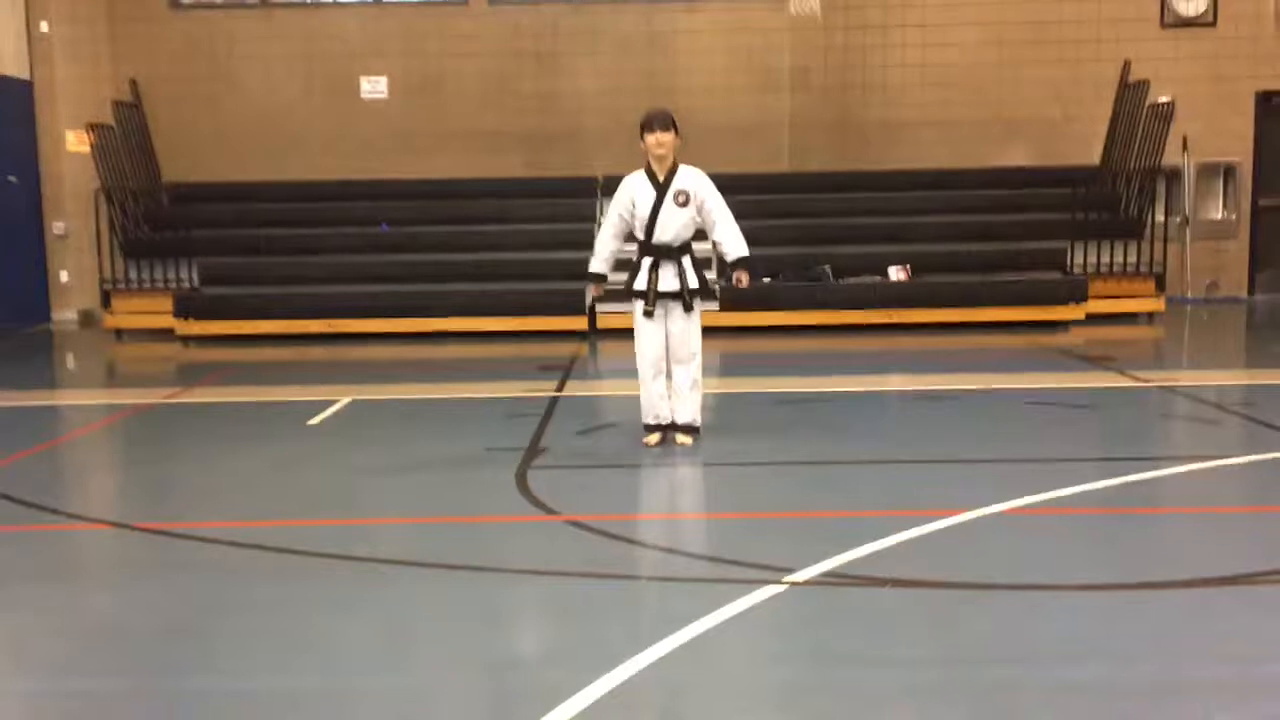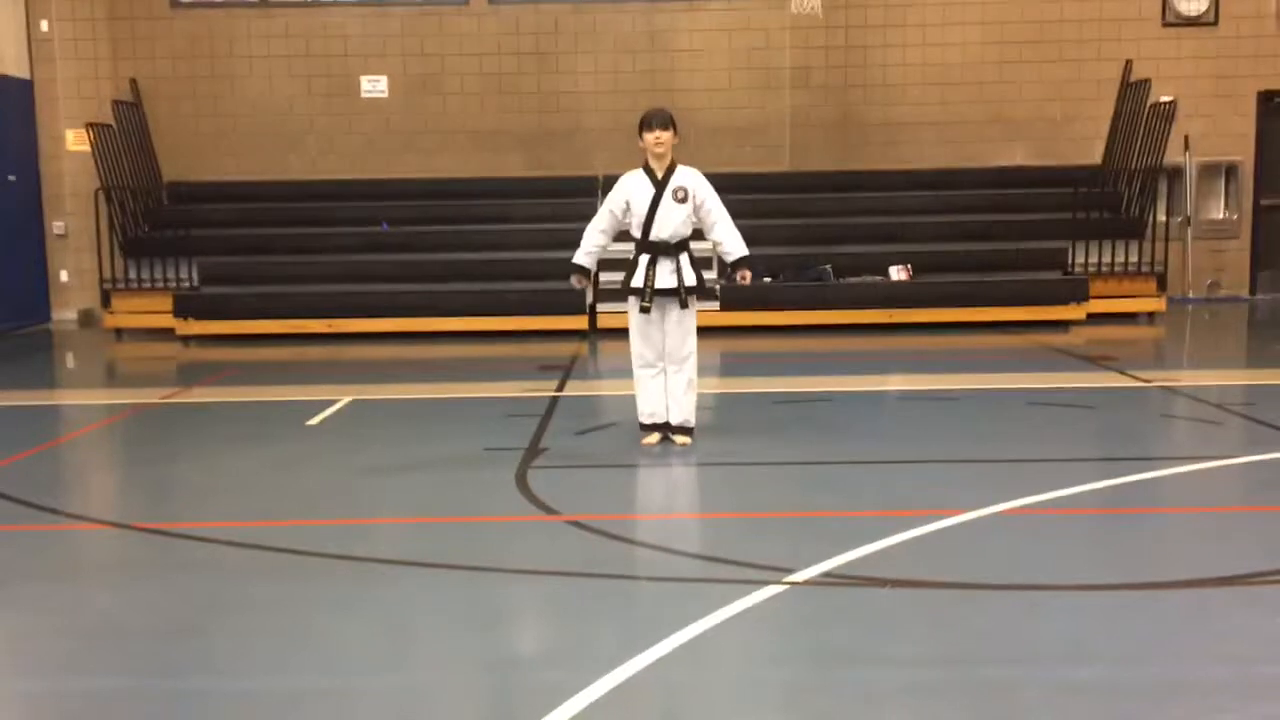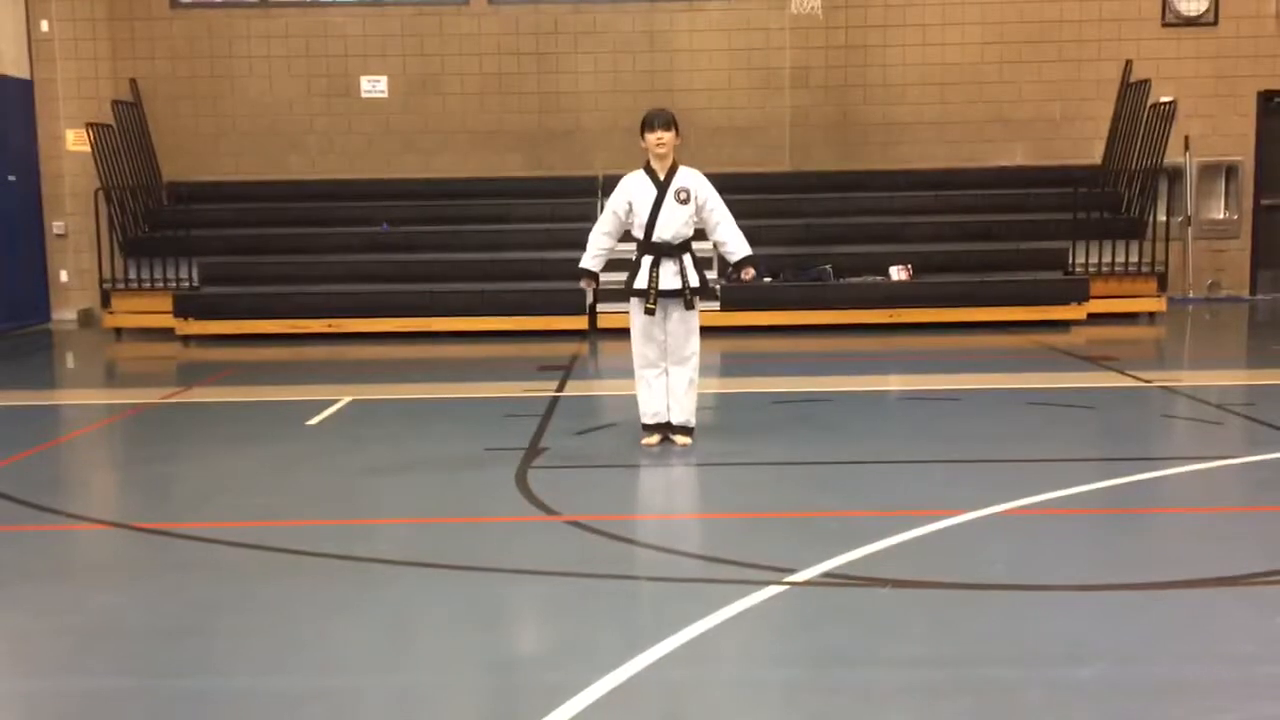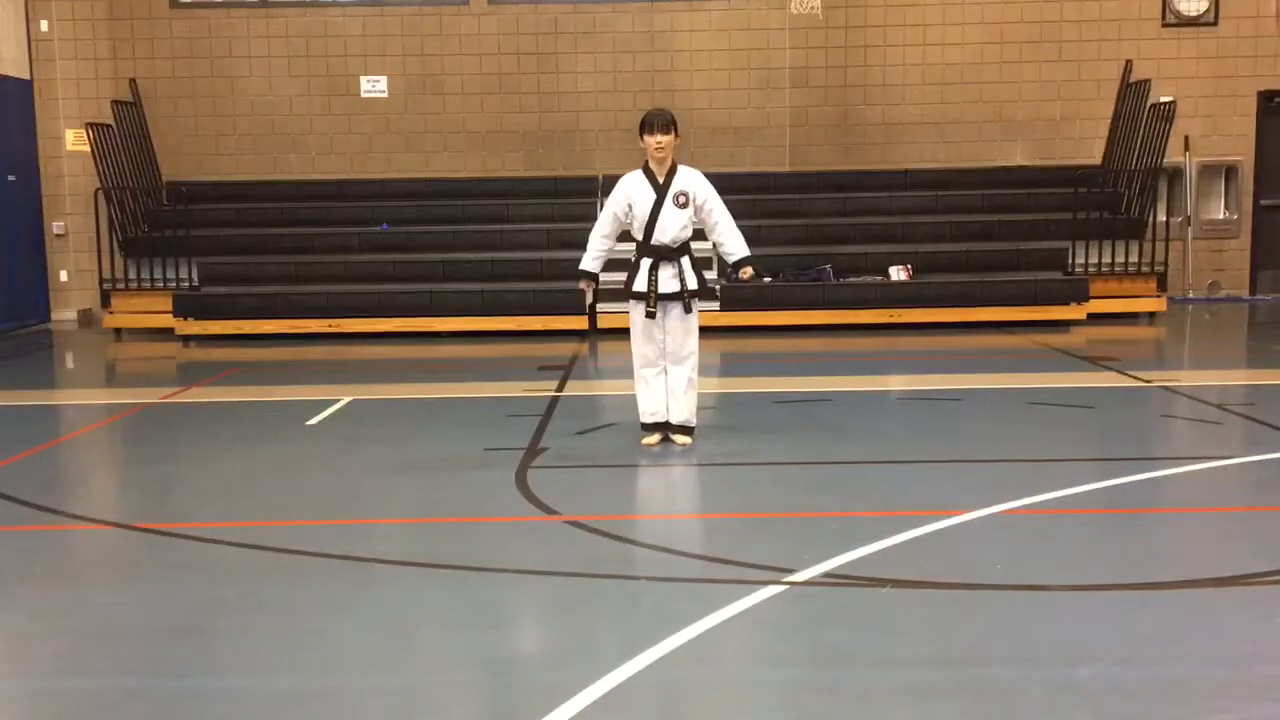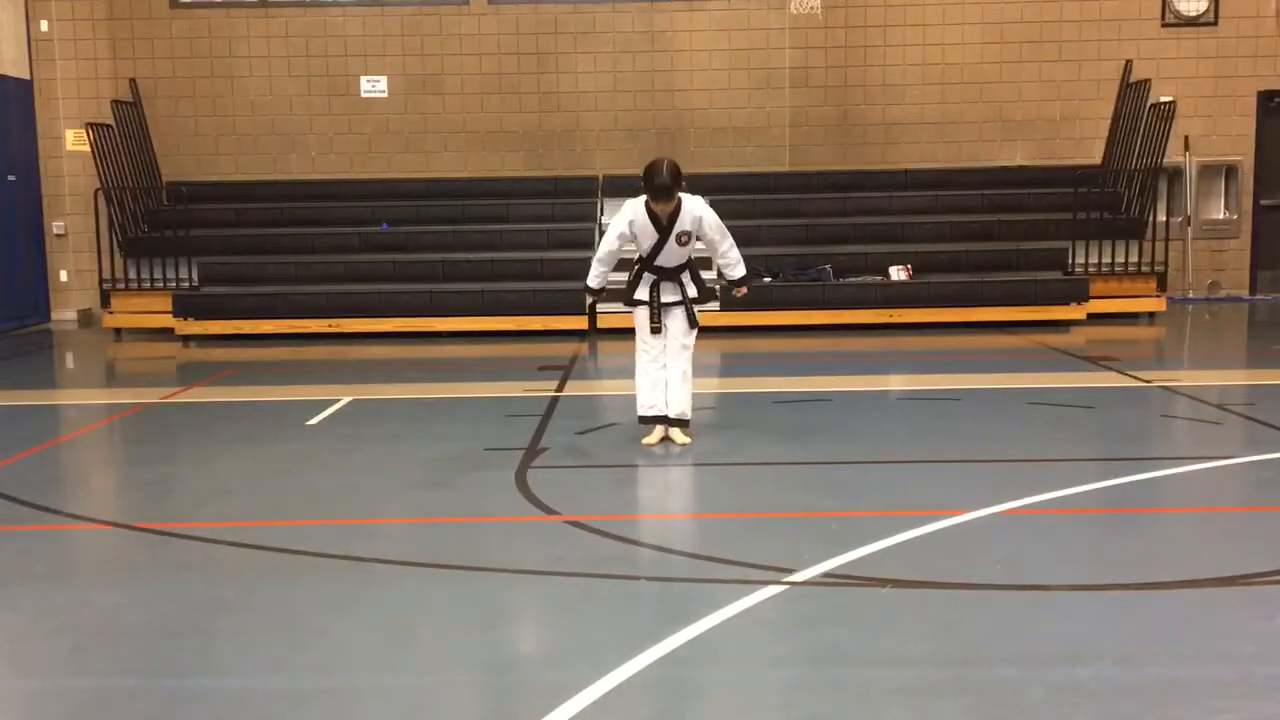
dt=0.4s
person 1, frame 1
left shoulder: (694, 179)
right shoulder: (632, 184)
left elbow: (720, 221)
right elbow: (612, 230)
left wrist: (738, 261)
right wrist: (598, 273)
left hip: (683, 274)
right hip: (647, 275)
left knee: (686, 354)
right knee: (649, 356)
left ankle: (685, 422)
right ankle: (656, 421)
person 1, frame 2
left shoulder: (692, 179)
right shoulder: (628, 183)
left elbow: (717, 221)
right elbow: (602, 226)
left wrist: (739, 260)
right wrist: (582, 264)
left hip: (680, 272)
right hip: (644, 272)
left knee: (681, 354)
right knee: (646, 354)
left ankle: (681, 423)
right ankle: (653, 422)
person 1, frame 3
left shoulder: (693, 180)
right shoulder: (630, 184)
left elbow: (720, 222)
right elbow: (606, 228)
left wrist: (743, 260)
right wrist: (589, 268)
left hip: (682, 272)
right hip: (646, 273)
left knee: (683, 353)
right knee: (648, 354)
left ankle: (681, 423)
right ankle: (654, 422)
person 1, frame 4
left shoulder: (693, 180)
right shoulder: (629, 184)
left elbow: (719, 221)
right elbow: (605, 228)
left wrist: (741, 259)
right wrist: (589, 269)
left hip: (681, 273)
right hip: (645, 274)
left knee: (682, 353)
right knee: (648, 354)
left ankle: (681, 423)
right ankle: (654, 422)
person 1, frame 5
left shoulder: (697, 210)
right shoulder: (632, 212)
left elbow: (722, 244)
right elbow: (608, 249)
left wrist: (738, 278)
right wrist: (594, 285)
left hip: (682, 284)
right hip: (646, 285)
left knee: (680, 353)
right knee: (649, 353)
left ankle: (677, 422)
right ankle: (656, 422)
